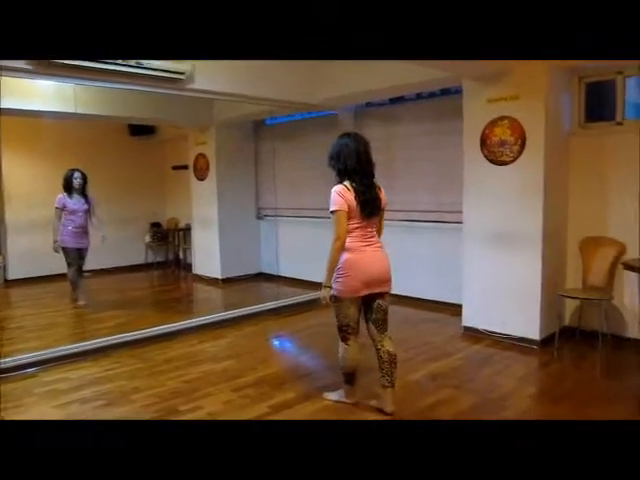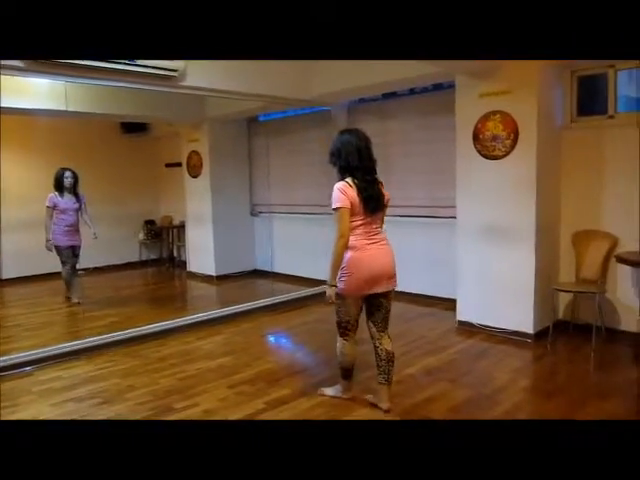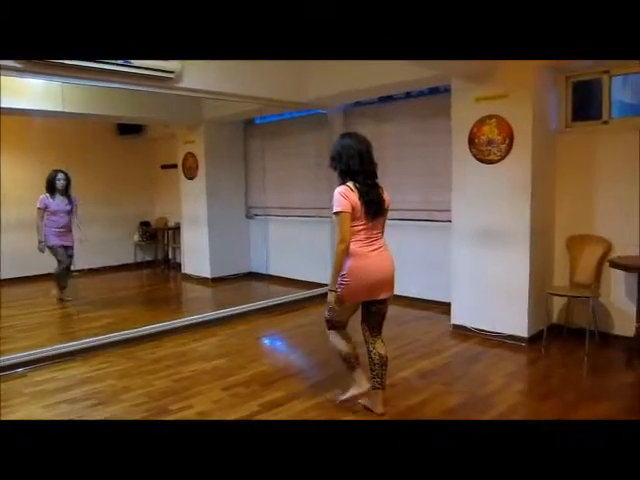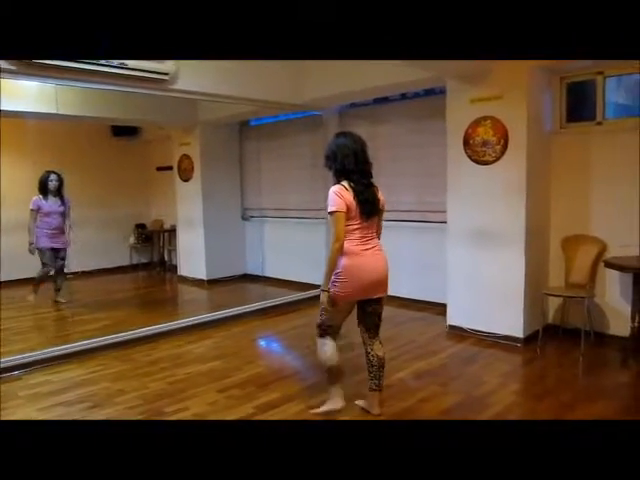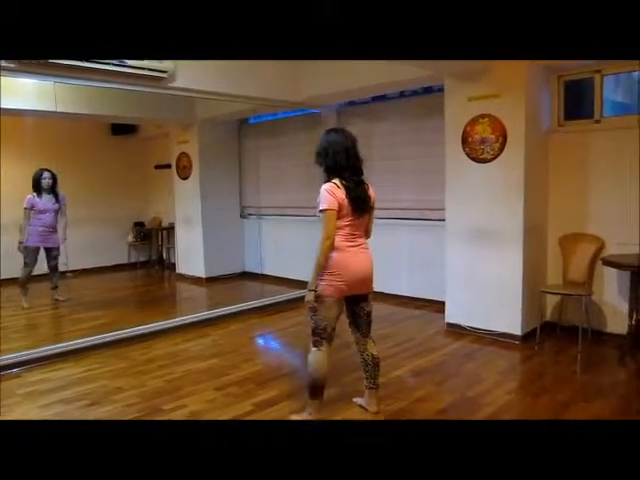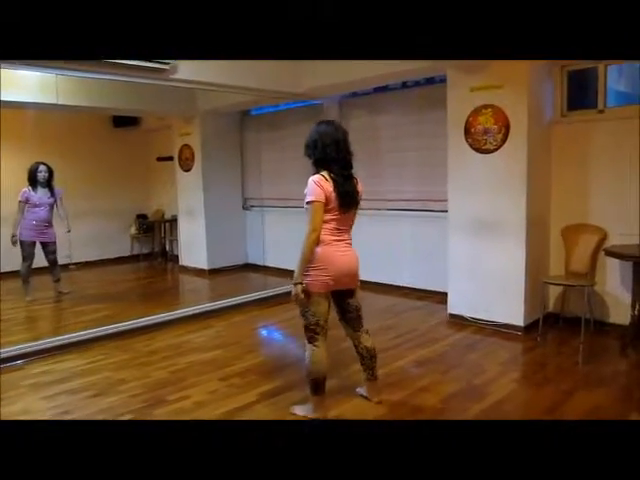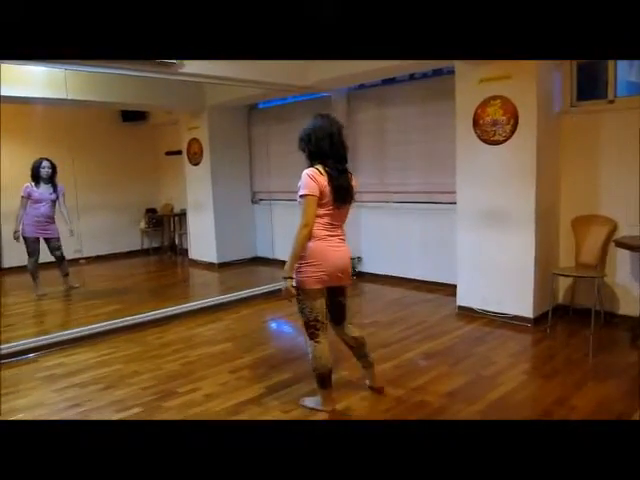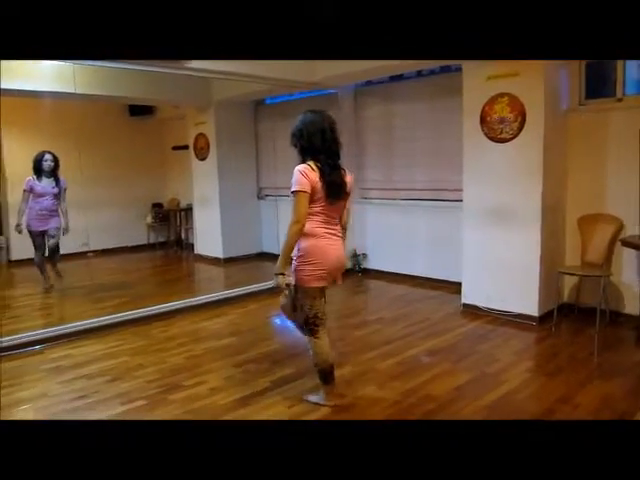
dt=0.2s
person 1, frame 1
left shoulder: (340, 191)
right shoulder: (378, 191)
left elbow: (339, 239)
left wrist: (327, 282)
left hip: (353, 268)
right hip: (380, 264)
left knee: (348, 335)
right knee: (381, 334)
left ankle: (348, 393)
right ankle: (387, 398)
person 1, frame 2
left shoulder: (343, 188)
right shoulder: (379, 187)
left elbow: (343, 237)
left wrist: (331, 280)
left hip: (358, 265)
right hip: (384, 261)
left knee: (346, 331)
right knee: (380, 331)
left ankle: (345, 388)
right ankle: (383, 396)
person 1, frame 3
left shoulder: (343, 193)
right shoulder: (380, 192)
left elbow: (343, 242)
left wrist: (333, 286)
left hip: (359, 270)
right hip: (384, 266)
left knee: (333, 325)
right knee: (374, 334)
left ankle: (359, 381)
right ankle: (376, 399)
person 1, frame 4
left shoulder: (338, 192)
right shoulder: (375, 191)
left elbow: (338, 242)
left wrist: (325, 286)
left hip: (352, 270)
right hip: (378, 266)
left knee: (325, 332)
right knee: (372, 336)
left ankle: (336, 395)
right ankle: (374, 400)
person 1, frame 5
left shoulder: (330, 189)
right shoulder: (365, 188)
left elbow: (328, 240)
left wrist: (313, 284)
left hip: (337, 269)
right hip: (363, 265)
left knee: (320, 341)
right knee: (364, 335)
left ankle: (313, 411)
right ankle: (371, 398)
person 1, frame 6
left shoulder: (317, 182)
right shoulder: (353, 182)
left elbow: (313, 233)
left wrist: (298, 277)
left hip: (322, 264)
right hip: (348, 260)
left knee: (315, 337)
right knee: (356, 328)
left ankle: (316, 406)
right ankle: (371, 387)
person 1, frame 7
left shoulder: (311, 175)
right shoulder: (347, 177)
left elbow: (306, 227)
left wrist: (288, 271)
left hip: (315, 259)
right hip: (341, 256)
left knee: (316, 332)
right knee: (340, 322)
left ankle: (326, 398)
right ankle: (373, 376)
person 1, frame 8
left shoulder: (304, 172)
right shoulder: (343, 174)
left elbow: (297, 224)
left wrist: (280, 267)
left hip: (313, 255)
right hip: (335, 252)
left knee: (315, 328)
right knee: (293, 306)
left ankle: (329, 393)
person 2, frame 1
left shoulder: (87, 198)
right shoulder: (62, 198)
left elbow: (92, 217)
right elbow: (57, 220)
right wrist: (55, 239)
left hip: (83, 236)
right hip: (68, 236)
left knee: (80, 267)
right knee: (73, 267)
left ankle: (75, 293)
right ankle: (79, 296)
person 2, frame 2
left shoulder: (79, 197)
right shoulder: (53, 197)
left elbow: (84, 214)
right elbow: (48, 219)
left wrist: (92, 228)
right wrist: (48, 238)
left hip: (75, 234)
right hip: (60, 235)
left knee: (73, 264)
right knee: (67, 265)
left ankle: (68, 292)
right ankle: (73, 294)
person 2, frame 3
left shoulder: (71, 199)
right shoulder: (44, 199)
left elbow: (74, 217)
right elbow: (40, 220)
left wrist: (80, 232)
right wrist: (40, 240)
left hip: (67, 236)
right hip: (52, 236)
left knee: (68, 264)
right knee: (63, 262)
left ankle: (62, 292)
right ankle: (56, 286)
person 2, frame 4
left shoulder: (64, 200)
right shoulder: (37, 200)
left elbow: (67, 219)
right elbow: (32, 222)
left wrist: (67, 235)
right wrist: (31, 241)
left hip: (59, 237)
right hip: (43, 237)
left knee: (60, 267)
right knee: (48, 266)
left ankle: (57, 294)
right ankle: (34, 290)
person 2, frame 5
left shoulder: (59, 198)
right shoulder: (31, 198)
left elbow: (63, 217)
right elbow: (25, 220)
left wrist: (63, 232)
right wrist: (21, 240)
left hip: (52, 236)
right hip: (34, 235)
left knee: (53, 265)
right knee: (28, 266)
left ankle: (55, 293)
right ankle: (24, 297)
person 2, frame 6
left shoulder: (55, 192)
right shoulder: (26, 192)
left elbow: (61, 209)
right elbow: (20, 214)
left wrist: (67, 223)
right wrist: (14, 233)
left hip: (47, 230)
right hip: (28, 230)
left knee: (53, 259)
right knee: (27, 261)
left ankle: (58, 286)
right ankle: (27, 292)
person 2, frame 7
left shoulder: (58, 188)
right shoulder: (28, 188)
left elbow: (62, 207)
right elbow: (22, 209)
left wrist: (69, 225)
right wrist: (17, 228)
left hip: (49, 226)
right hip: (31, 226)
left knee: (59, 254)
right knee: (33, 257)
left ankle: (67, 282)
right ankle: (37, 287)
person 2, frame 8
left shoulder: (59, 182)
right shoulder: (31, 181)
left elbow: (62, 203)
right elbow: (24, 203)
left wrist: (66, 221)
right wrist: (19, 222)
left hip: (53, 218)
right hip: (35, 219)
left knee: (53, 245)
right knee: (39, 251)
left ankle: (55, 266)
right ankle: (46, 279)
